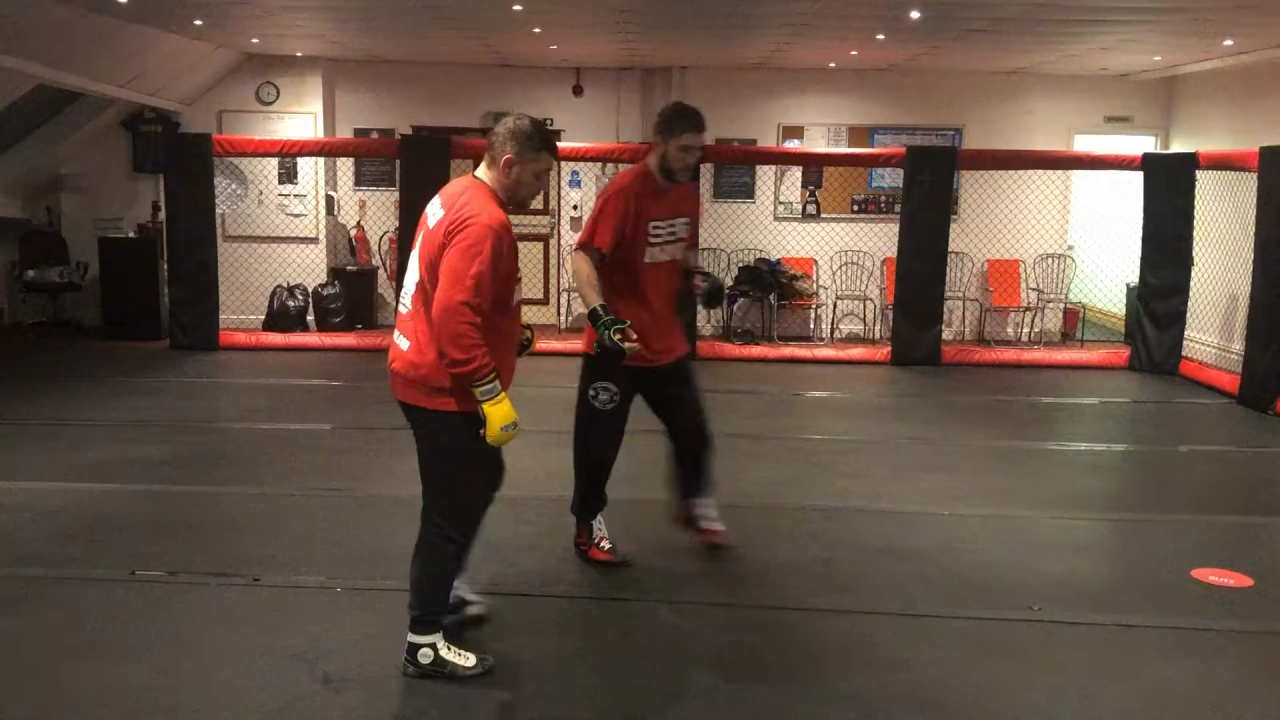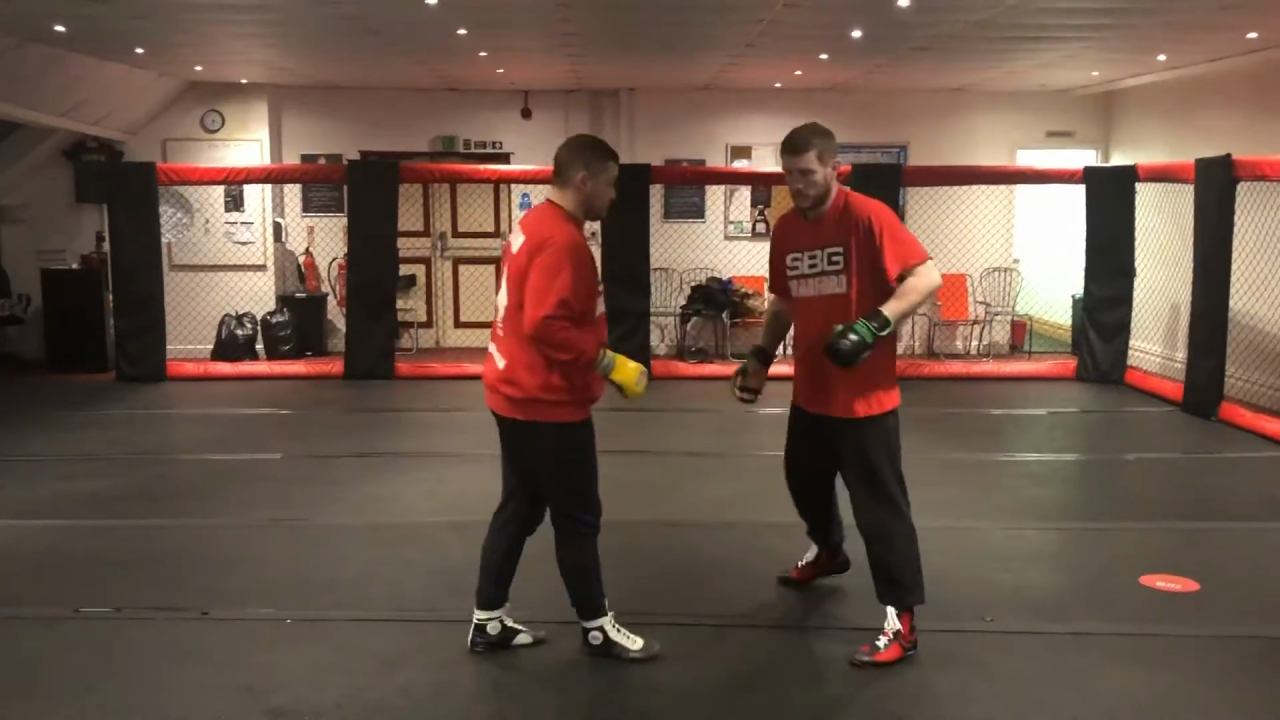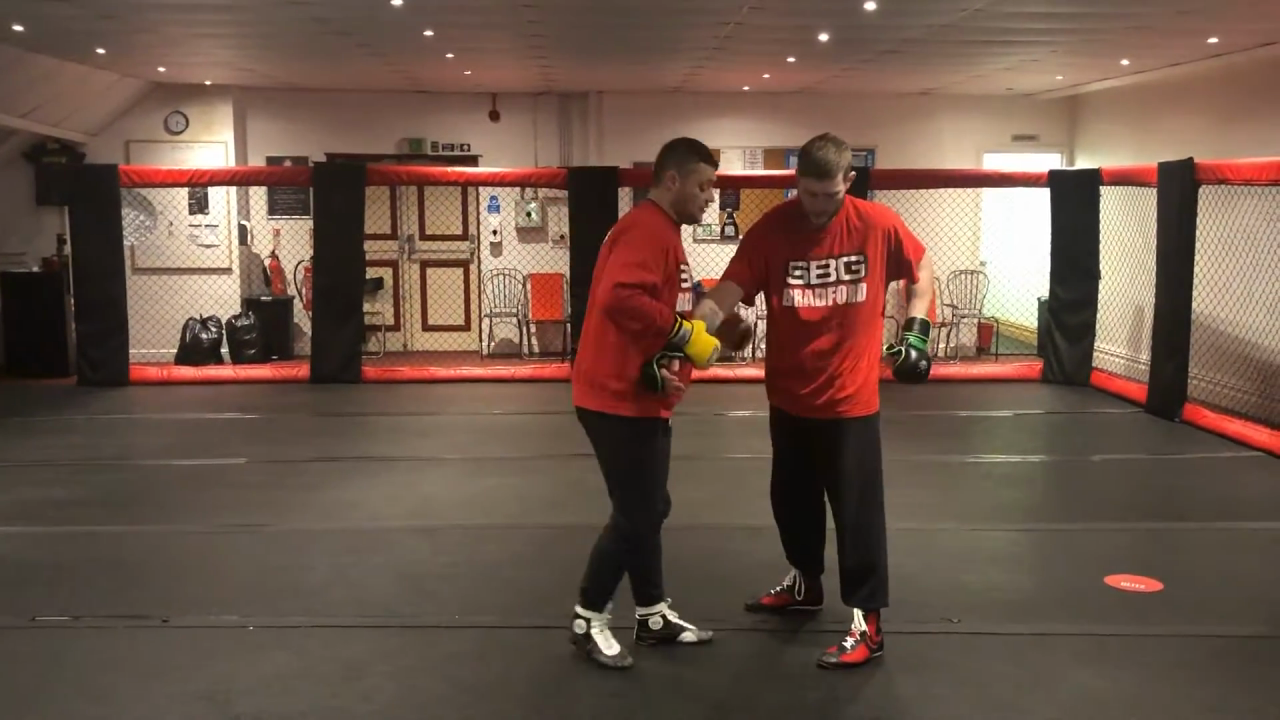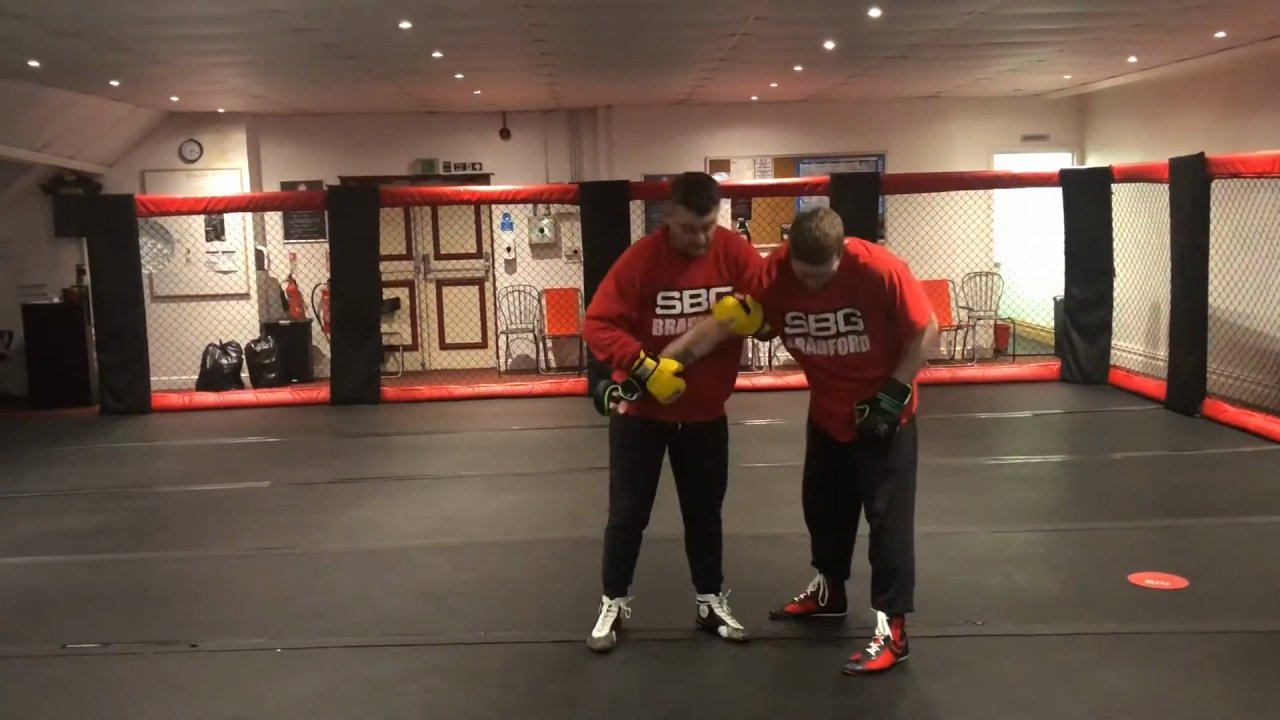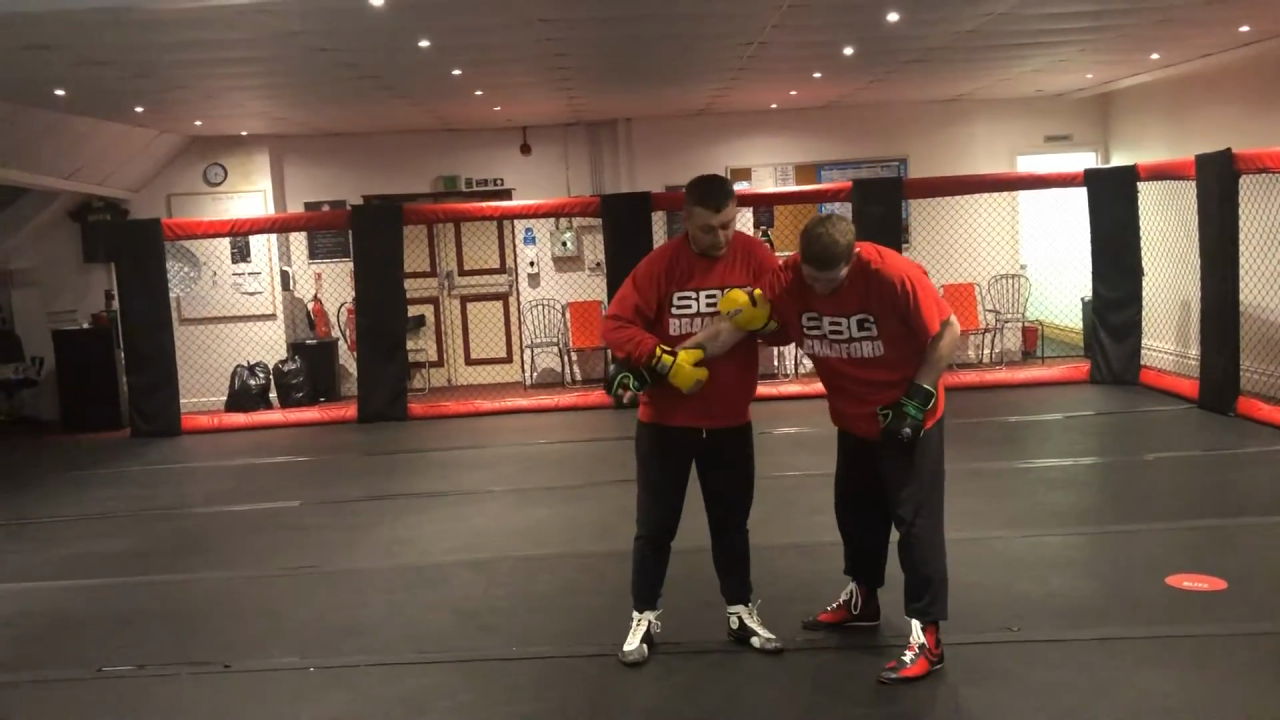
dt=1s
person 1, frame 1
left shoulder: (457, 194)
right shoulder: (484, 222)
right elbow: (456, 318)
left wrist: (509, 328)
right wrist: (493, 396)
left hip: (428, 374)
right hip: (445, 389)
left knee: (482, 480)
right knee: (453, 510)
left ankle: (441, 587)
right ankle: (424, 644)
person 1, frame 2
left shoulder: (537, 222)
right shoulder: (562, 240)
right elbow: (547, 326)
left wrist: (595, 340)
right wrist: (611, 365)
left hip: (517, 394)
right hip: (549, 404)
left knee: (520, 508)
right knee: (578, 518)
left ankle: (488, 620)
right ankle: (597, 627)
person 1, frame 3
left shoulder: (660, 230)
right shoulder: (647, 230)
right elbow: (621, 299)
left wrist: (714, 323)
right wrist: (687, 334)
left hip: (642, 398)
right hip: (619, 400)
left knee: (650, 509)
right knee: (635, 515)
left ankle: (652, 615)
right ankle: (588, 617)
person 1, frame 4
left shoulder: (736, 252)
right shoulder: (640, 258)
right elbow: (598, 324)
left wrist: (749, 314)
right wrist: (647, 368)
left hip: (705, 413)
right hip: (641, 409)
left knee: (705, 513)
right knee: (627, 514)
left ankle: (711, 603)
right ankle: (614, 604)
person 1, frame 5
left shoulder: (755, 256)
right shoulder: (661, 263)
right elbow: (616, 325)
right wrist: (666, 362)
left hip: (730, 421)
right hip: (664, 420)
left knee: (731, 522)
right knee: (655, 524)
left ankle: (741, 613)
right ankle: (643, 618)
person 2, frame 1
left shoulder: (687, 192)
right shoulder: (624, 191)
right elbow: (583, 257)
left wrist: (695, 275)
right wrist: (603, 318)
left hip: (667, 343)
right hip: (616, 344)
left knee: (693, 431)
right knee: (599, 441)
left ankle: (696, 506)
right ankle: (589, 525)
person 2, frame 2
left shoulder: (868, 217)
right shoulder: (785, 229)
left elbow: (927, 277)
left wrist: (872, 326)
right wrist: (761, 357)
left hip: (865, 393)
right hip: (810, 391)
left knee: (879, 503)
right knee: (804, 479)
left ankle: (900, 618)
right ankle: (827, 551)
person 2, frame 3
left shoulder: (879, 224)
right shoulder: (770, 230)
left elbow: (920, 271)
right elbow: (723, 297)
left wrist: (916, 330)
left hip: (851, 399)
right hip: (788, 397)
left knee: (856, 507)
right knee: (791, 498)
left ankle: (867, 623)
right ankle: (804, 581)
person 2, frame 4
left shoulder: (880, 269)
right shoulder: (773, 274)
left elbow: (925, 331)
right elbow: (717, 326)
left wrist: (892, 394)
left hip: (883, 410)
right hip: (826, 412)
left knee: (887, 513)
right knee: (822, 505)
left ankle: (892, 628)
right ankle: (829, 590)
person 2, frame 5
left shoulder: (894, 275)
right shoulder: (787, 280)
left elbow: (947, 330)
right elbow: (734, 325)
left wrist: (916, 398)
left hip: (910, 416)
right hip: (853, 420)
left knee: (916, 519)
right knee: (855, 512)
left ankle: (926, 635)
right ankle: (861, 598)
